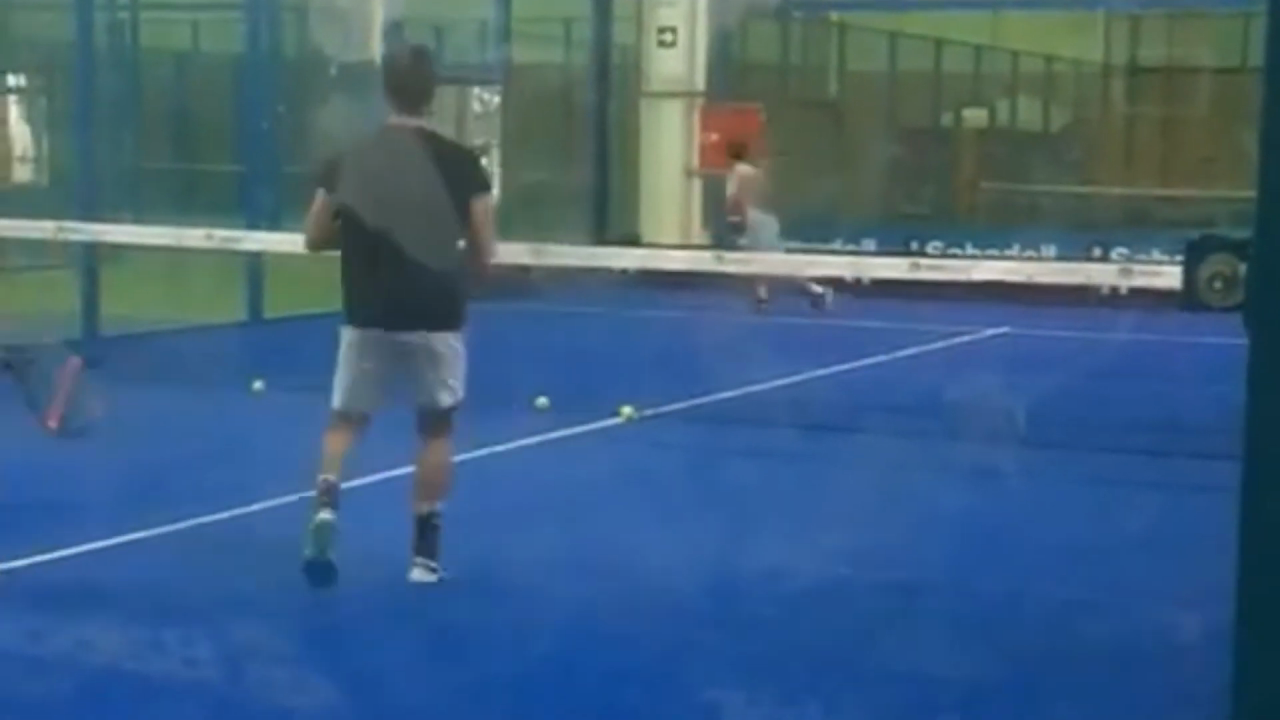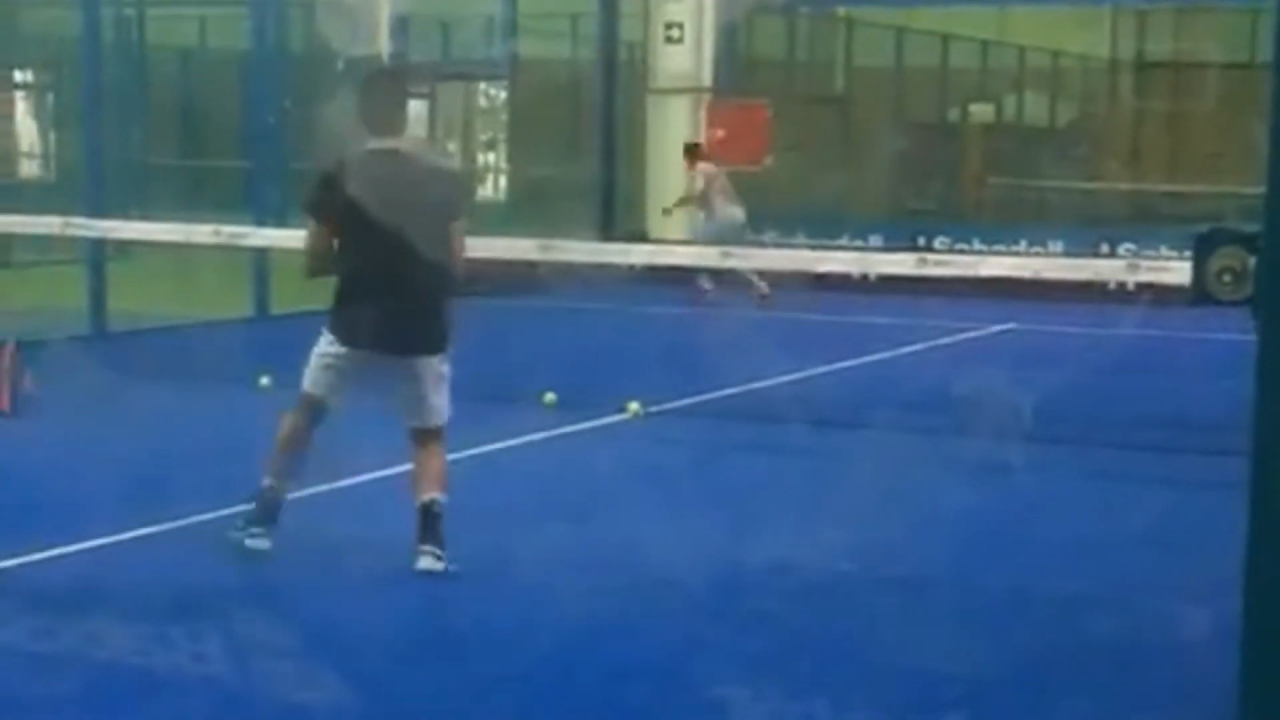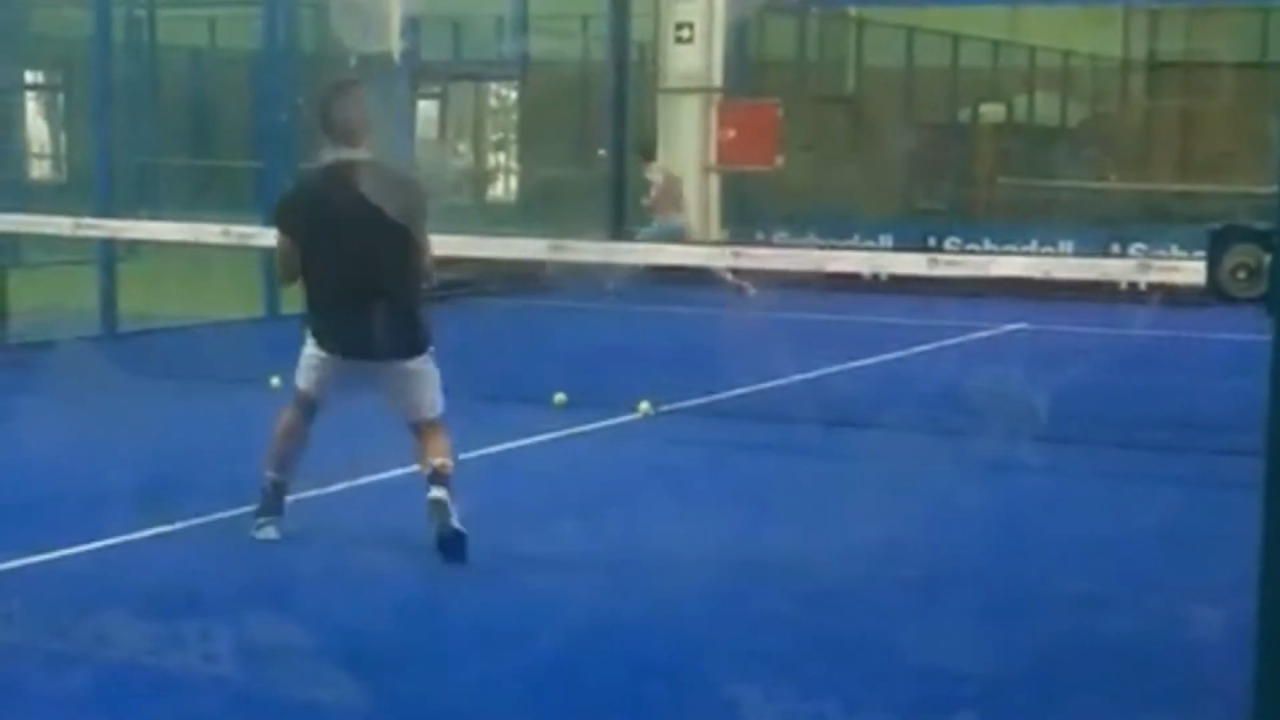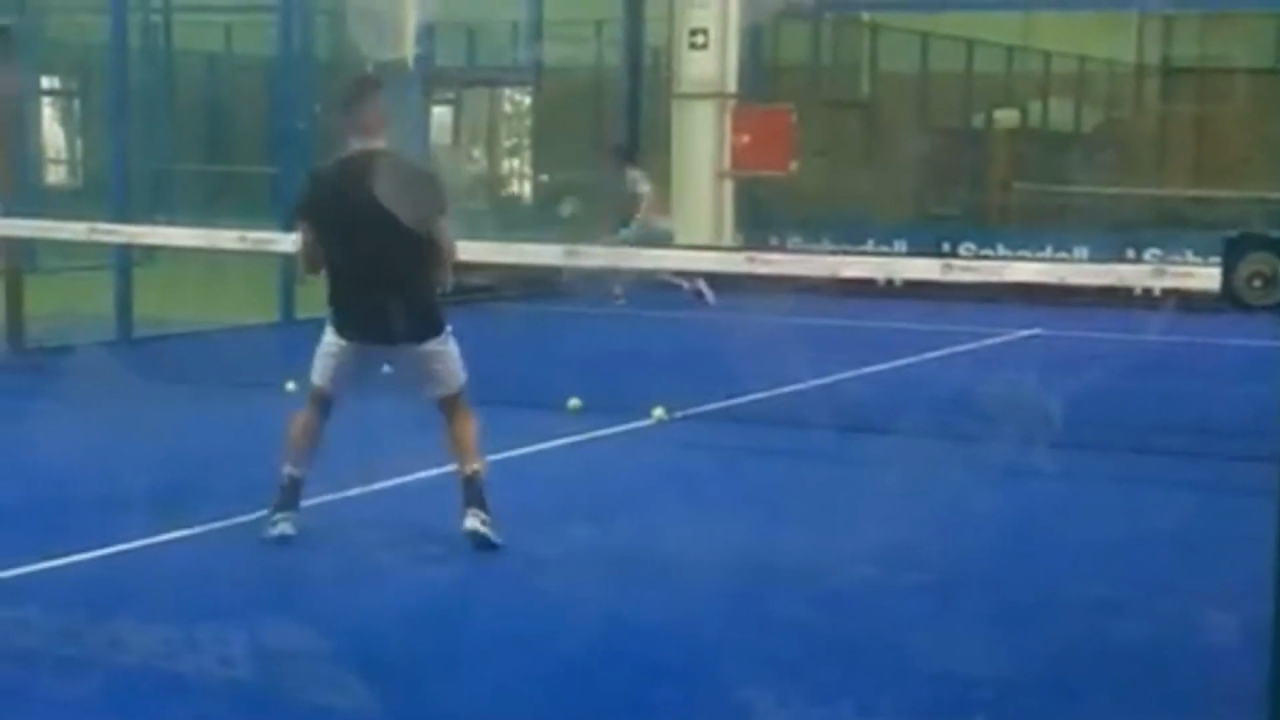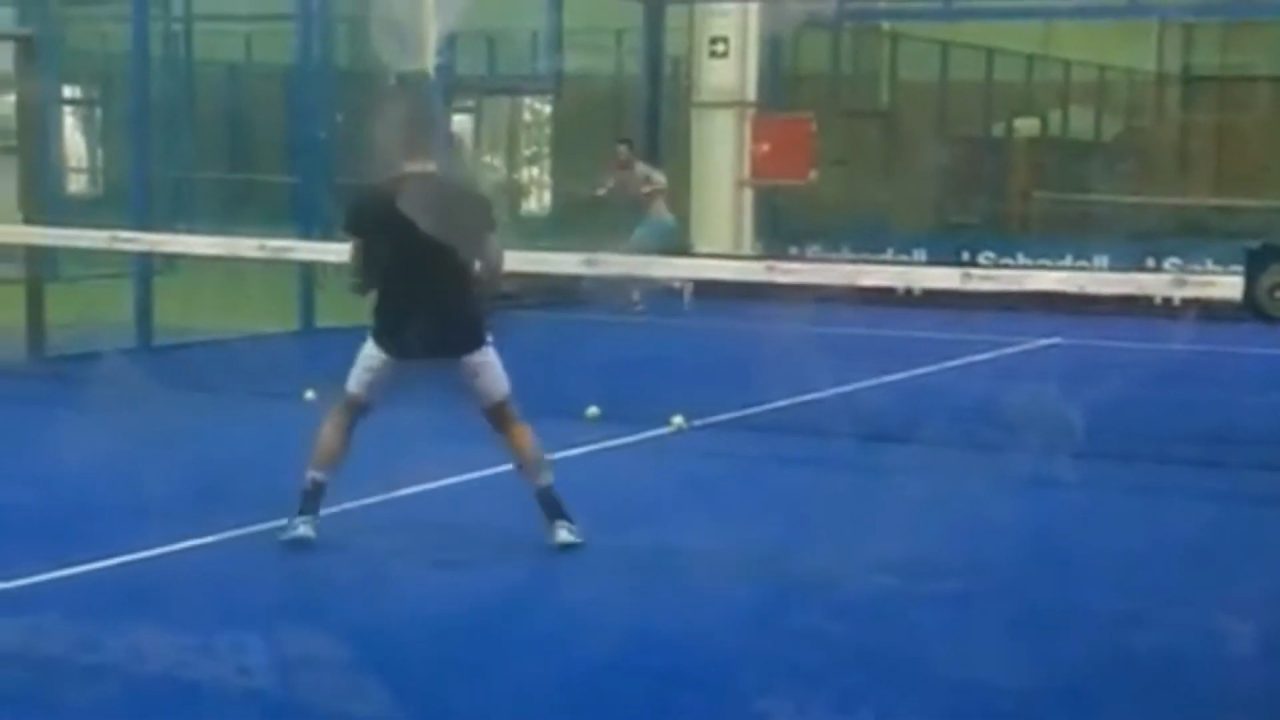
dt=0.2s
person 1, frame 1
left shoulder: (351, 160)
right shoulder: (460, 161)
left elbow: (315, 238)
right elbow: (483, 253)
left hip: (368, 319)
right hip: (437, 319)
left knee: (344, 425)
right knee: (435, 429)
left ankle: (326, 511)
right ankle: (425, 553)
person 1, frame 2
left shoulder: (337, 180)
right shoulder: (443, 183)
left elbow: (316, 263)
right elbow: (453, 266)
left hip: (352, 328)
right hip: (419, 335)
left knee: (304, 414)
right knee: (429, 438)
left ankle: (262, 519)
right ankle: (429, 541)
person 1, frame 3
left shoulder: (302, 194)
right shoulder: (404, 190)
left elbow: (286, 272)
right elbow: (423, 269)
left hip: (334, 334)
right hip: (402, 338)
left knee: (300, 410)
right knee: (431, 430)
left ankle: (268, 512)
right ankle: (439, 494)
person 1, frame 4
left shoulder: (320, 185)
right shoulder: (421, 181)
left elbow: (311, 262)
right elbow: (446, 261)
left hip: (351, 323)
right hip: (418, 323)
left knee: (316, 406)
right knee: (457, 410)
left ankle: (284, 510)
right ankle: (475, 508)
person 1, frame 5
left shoulder: (370, 204)
right shoulder: (470, 202)
left elbow: (360, 281)
right elbow: (492, 271)
left hip: (394, 335)
right hip: (461, 333)
left knee: (344, 413)
right knee: (508, 420)
left ankle: (305, 516)
right ankle: (558, 520)
person 2, frame 1
left shoulder: (736, 173)
right shoulder: (755, 172)
left elbow: (732, 201)
left wrist: (732, 216)
right wrist: (739, 218)
left hip: (760, 223)
right hip: (760, 223)
left ankle: (818, 291)
right ankle: (762, 297)
person 2, frame 2
left shoulder: (699, 170)
right shoulder: (714, 170)
left elbow: (694, 194)
left wrist: (673, 207)
left hip: (724, 216)
right hip: (737, 215)
left ankle: (706, 284)
right ankle: (761, 287)
person 2, frame 3
left shoulder: (653, 170)
right shoulder: (668, 173)
left elbow: (659, 185)
left wrist: (649, 201)
left hip: (667, 222)
right hip: (679, 221)
right ankle: (739, 283)
person 2, frame 4
left shoulder: (634, 176)
right shoulder: (633, 176)
left elbow: (647, 194)
left wrist: (642, 214)
left hip: (647, 225)
right hip: (650, 225)
person 2, frame 5
left shoulder: (643, 170)
right shoulder: (619, 173)
left elbow: (663, 184)
right elbow: (605, 189)
left wrist: (648, 190)
right wrist: (603, 191)
left hip: (658, 219)
right hip: (656, 220)
